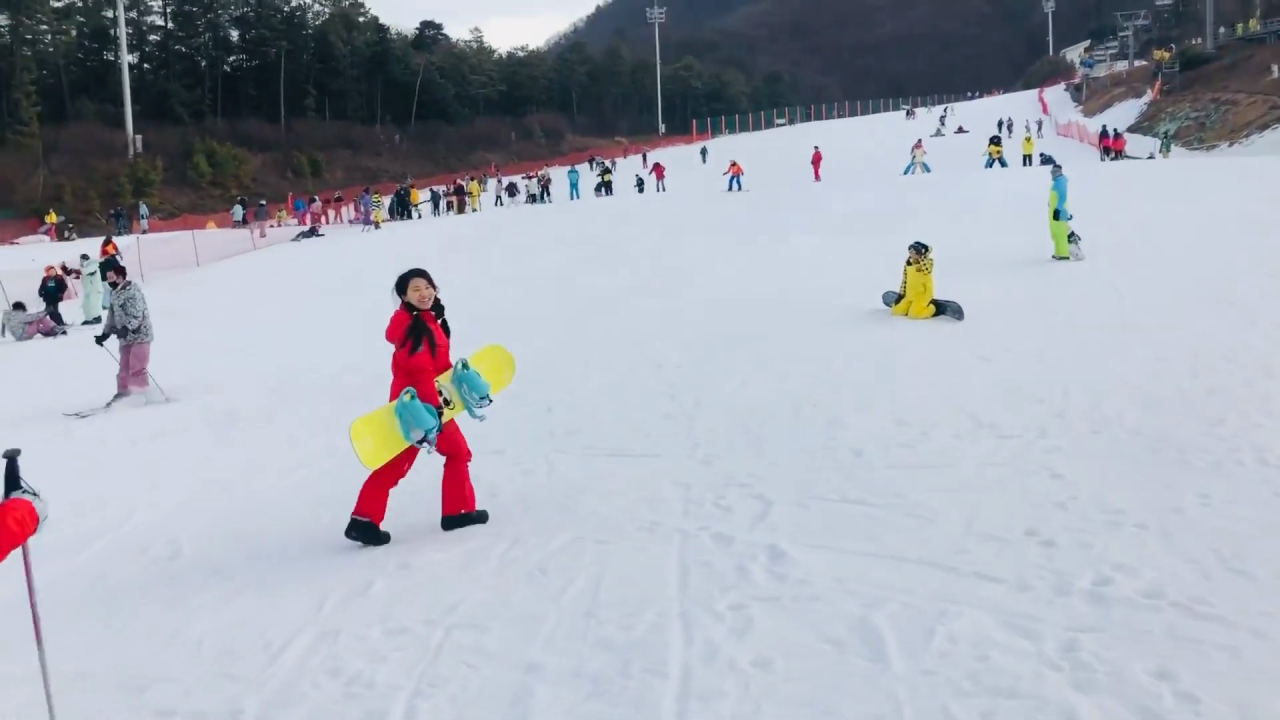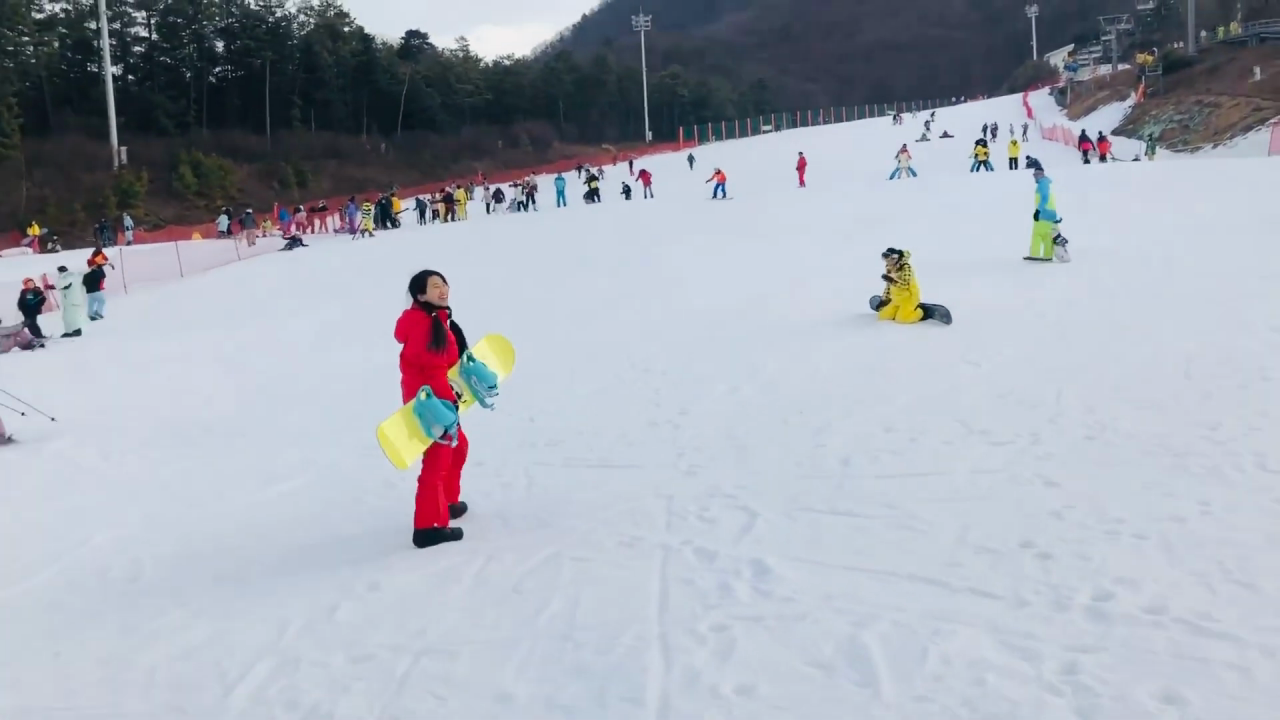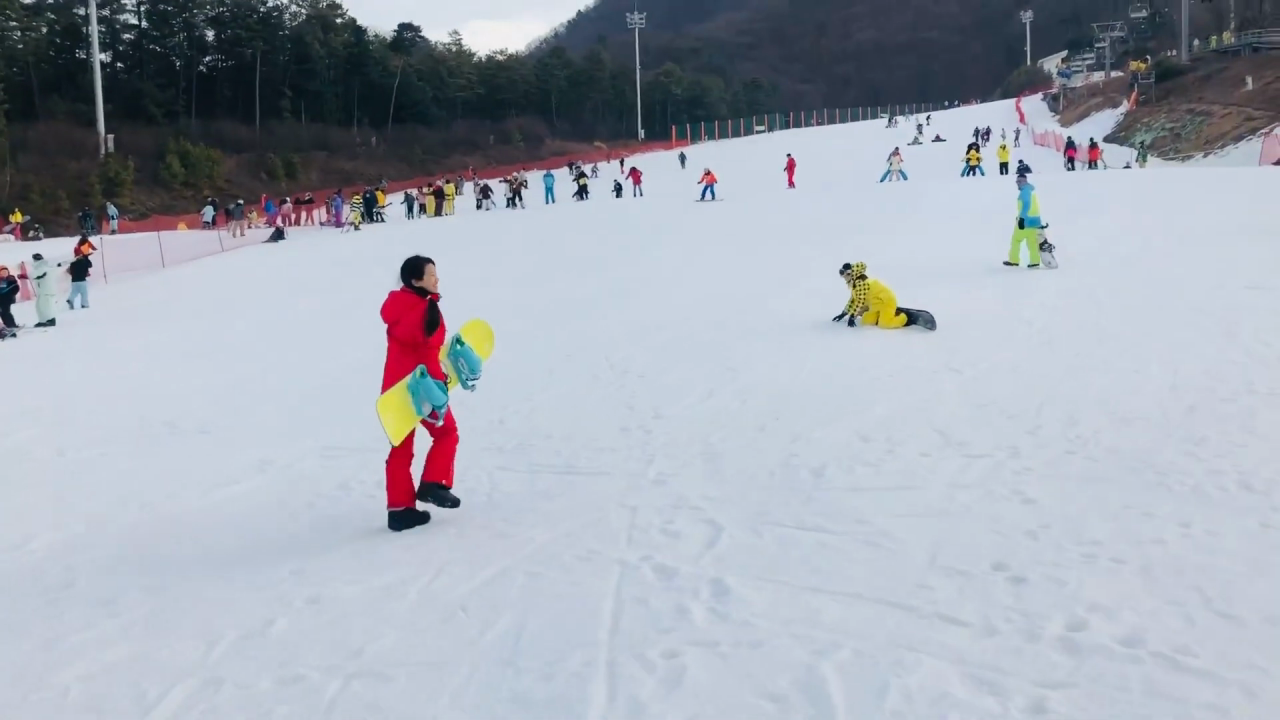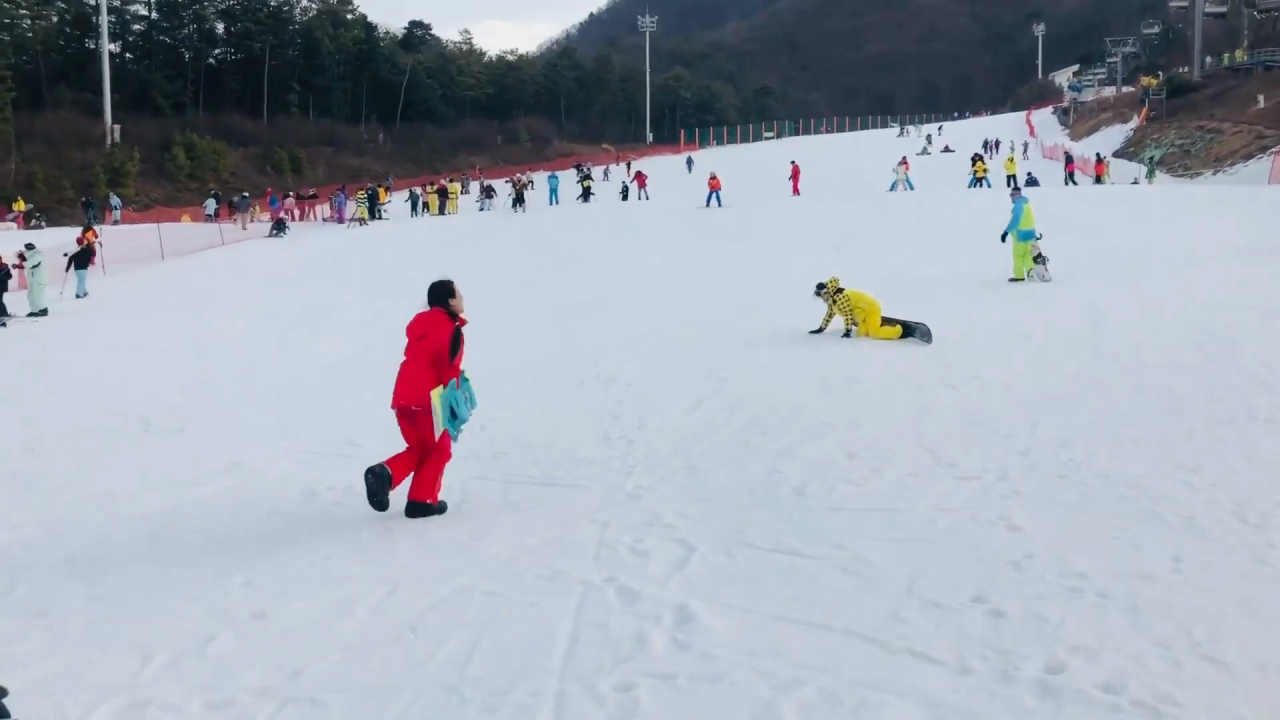
dt=0.4s
person 1, frame 1
left shoulder: (430, 321)
right shoulder: (413, 327)
left elbow: (439, 364)
right elbow: (420, 371)
right wrist: (433, 405)
right hip: (420, 405)
left knee: (394, 465)
right knee: (458, 453)
left ankle: (362, 521)
right ankle: (458, 512)
person 1, frame 2
left shoulder: (436, 320)
right shoulder: (429, 325)
left elbow: (446, 362)
right elbow: (434, 369)
right wrist: (448, 401)
left knee: (457, 447)
right knee: (437, 464)
left ankle: (448, 503)
right ankle: (428, 528)
person 1, frame 3
left shoulder: (400, 305)
right shoulder: (425, 309)
right elbow: (428, 350)
left wrist: (443, 369)
right wrist: (438, 382)
left hip: (394, 386)
left knee: (401, 448)
right knee: (446, 432)
left ankle: (400, 509)
right ankle: (433, 485)
person 1, frame 4
left shoulder: (421, 324)
right shoulder: (449, 330)
right elbow: (449, 370)
right wrist: (453, 402)
left hip: (402, 395)
right hip: (427, 398)
left knee: (418, 448)
right knee: (440, 450)
left ankle: (382, 474)
right ankle: (421, 501)
